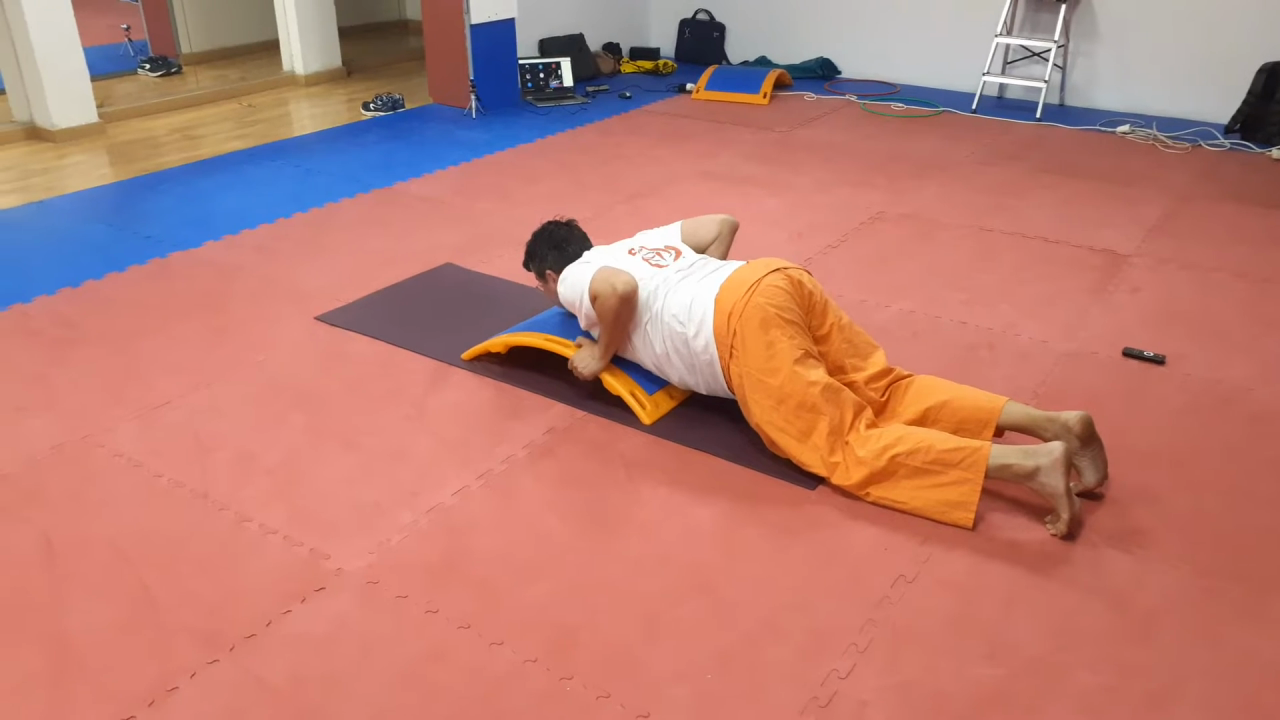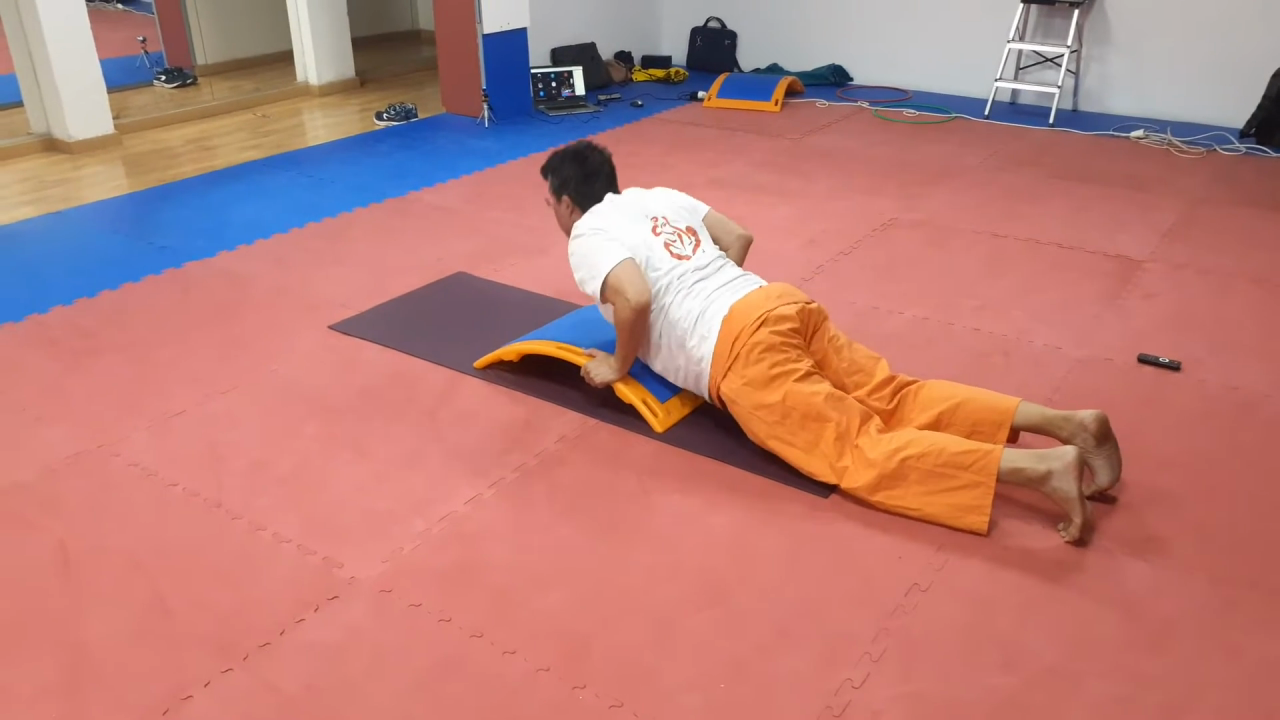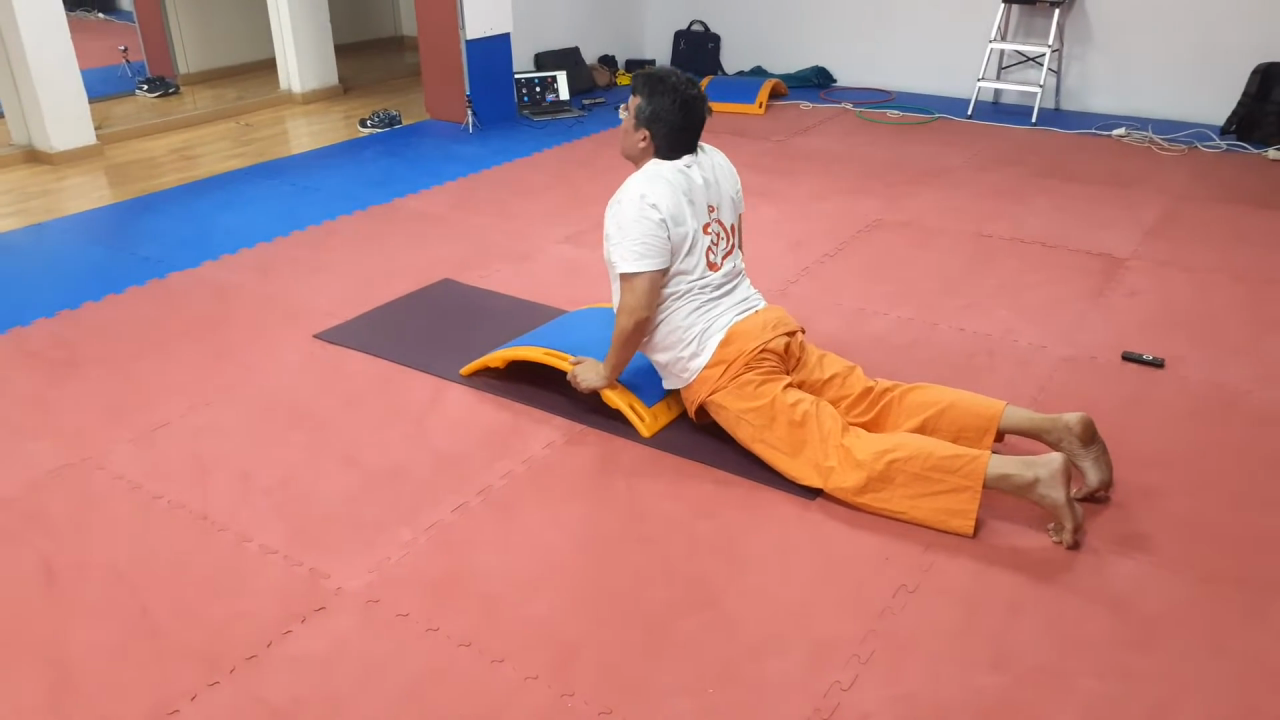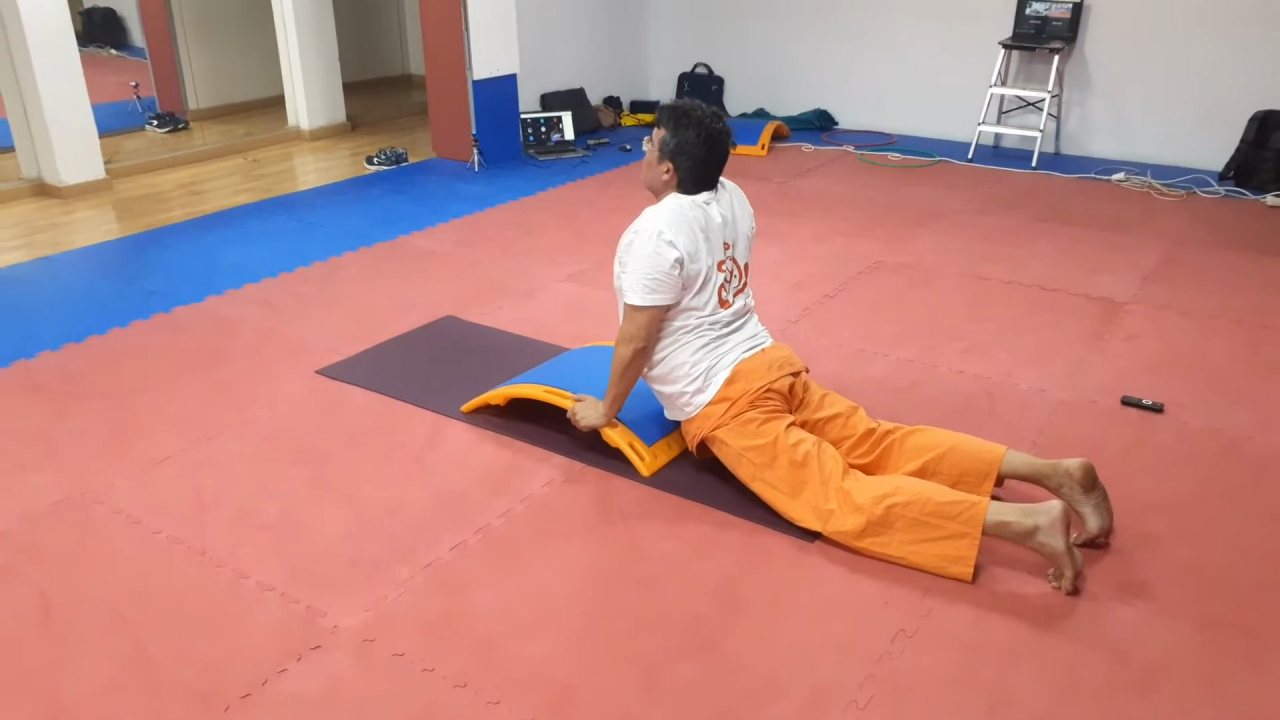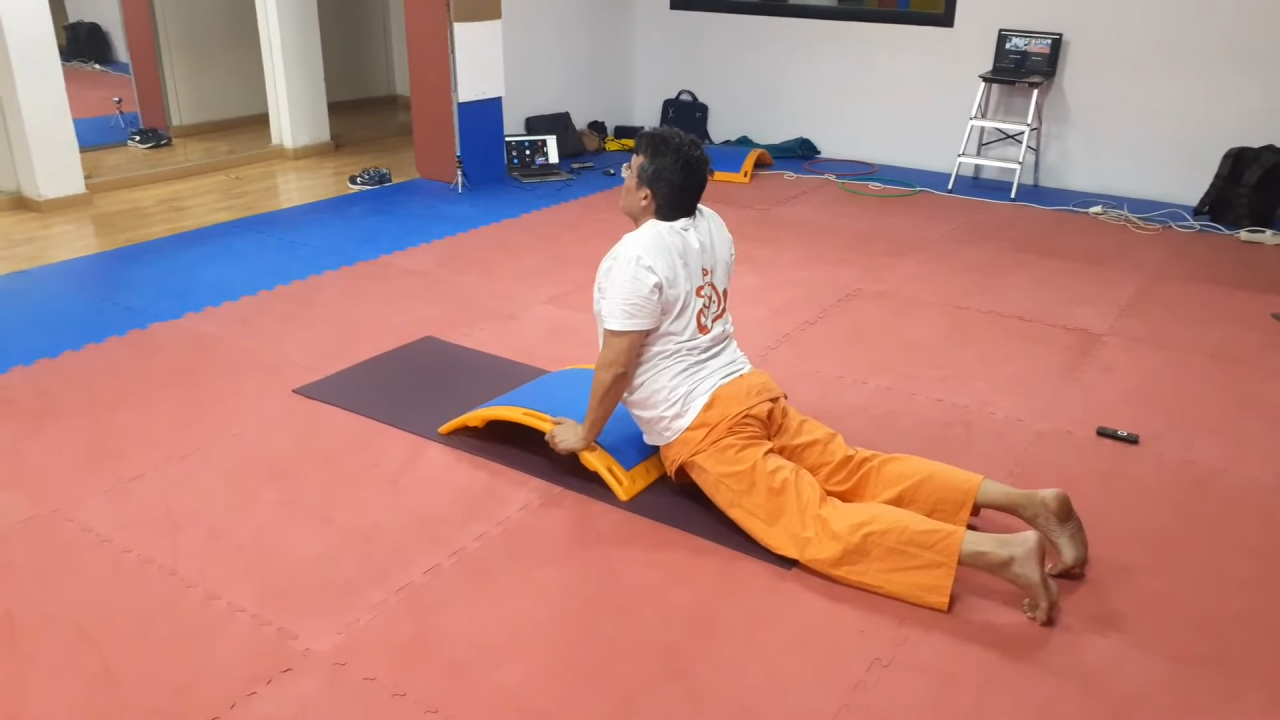
dt=1s
person 1, frame 1
left shoulder: (575, 280)
right shoulder: (637, 242)
left elbow: (617, 288)
right elbow: (723, 223)
left wrist: (602, 354)
left hip: (745, 323)
right hip: (776, 277)
left knee: (849, 448)
right knee: (889, 394)
left ankle: (1032, 463)
right ankle: (1054, 424)
person 1, frame 2
left shoulder: (587, 236)
right shoulder: (657, 197)
left elbow: (634, 298)
right elbow: (740, 235)
left wrist: (620, 364)
left hip: (745, 350)
right hip: (780, 302)
left knee: (859, 454)
right knee: (899, 401)
left ankle: (1042, 467)
right ankle: (1068, 423)
person 1, frame 3
left shoulder: (637, 201)
right shoulder: (714, 162)
left elbow: (638, 310)
left wrist: (606, 372)
left hip: (722, 366)
right hip: (764, 326)
left knee: (842, 457)
right knee: (883, 405)
left ankle: (1028, 475)
right ankle: (1055, 427)
person 1, frame 4
left shoulder: (653, 234)
right shoulder: (730, 198)
left elbow: (635, 340)
left wrist: (606, 409)
left hip: (724, 401)
right hip: (768, 364)
left knee: (839, 498)
right knee: (882, 446)
left ankle: (1028, 522)
right ankle: (1054, 472)
person 1, frame 5
left shoulder: (633, 259)
right shoulder: (710, 225)
left elbow: (616, 364)
left wrist: (586, 432)
left hip: (703, 427)
right hip: (746, 389)
left knee: (816, 525)
right knee: (859, 473)
left ankle: (1003, 552)
right ankle: (1030, 502)
